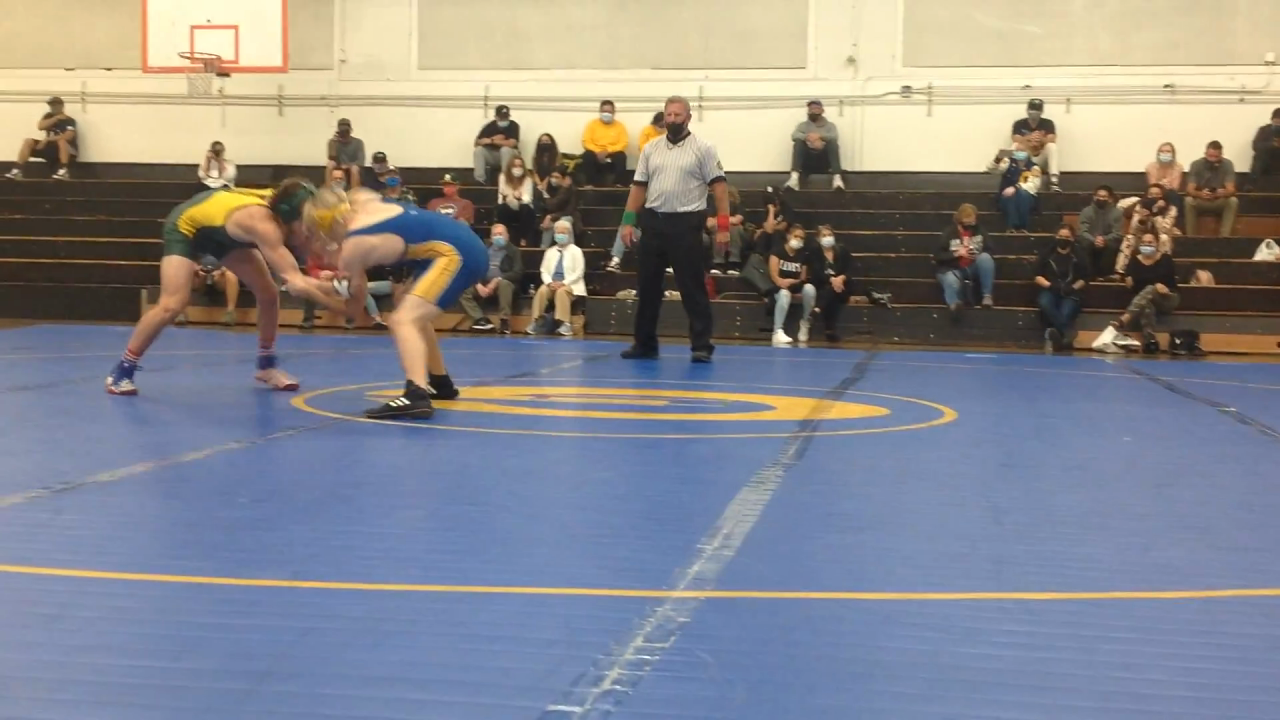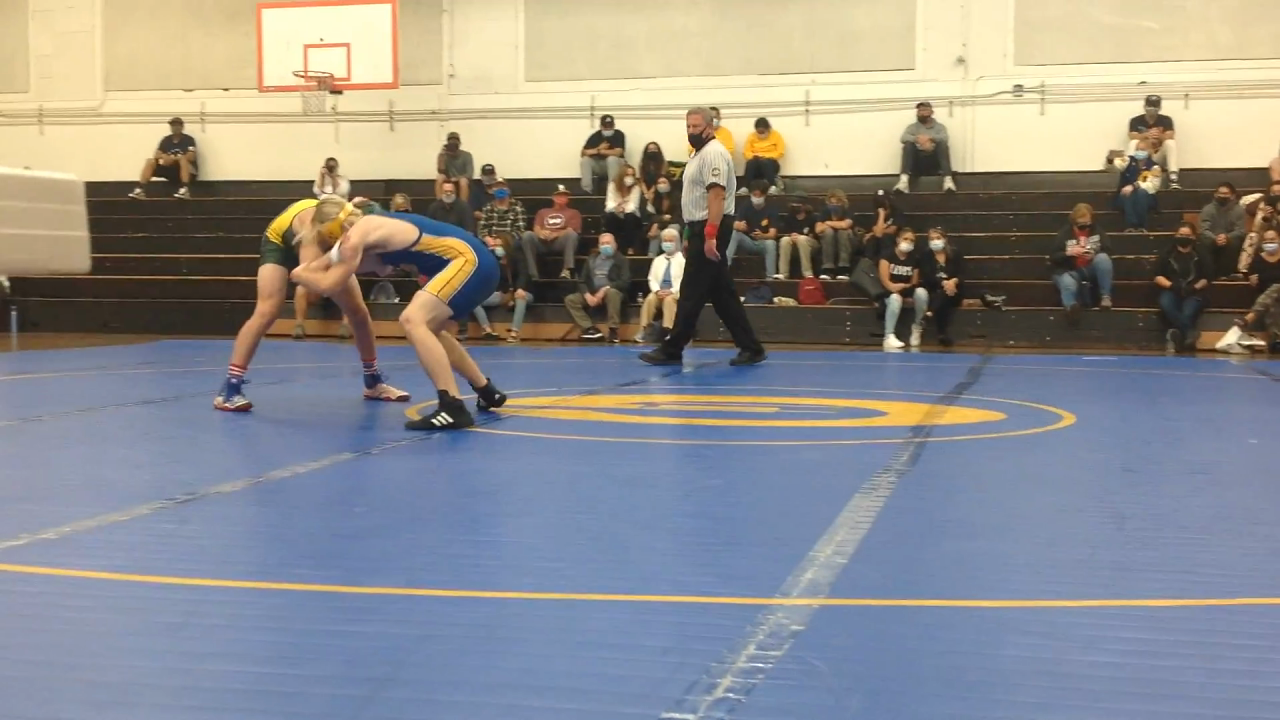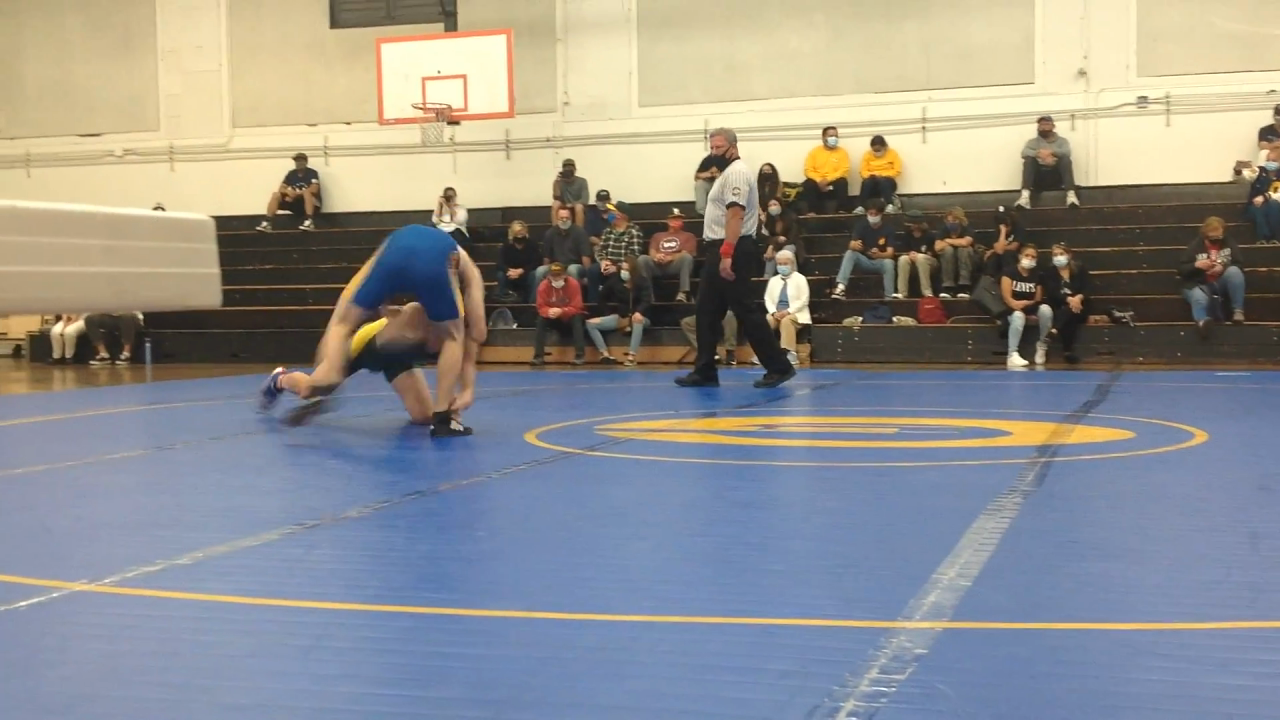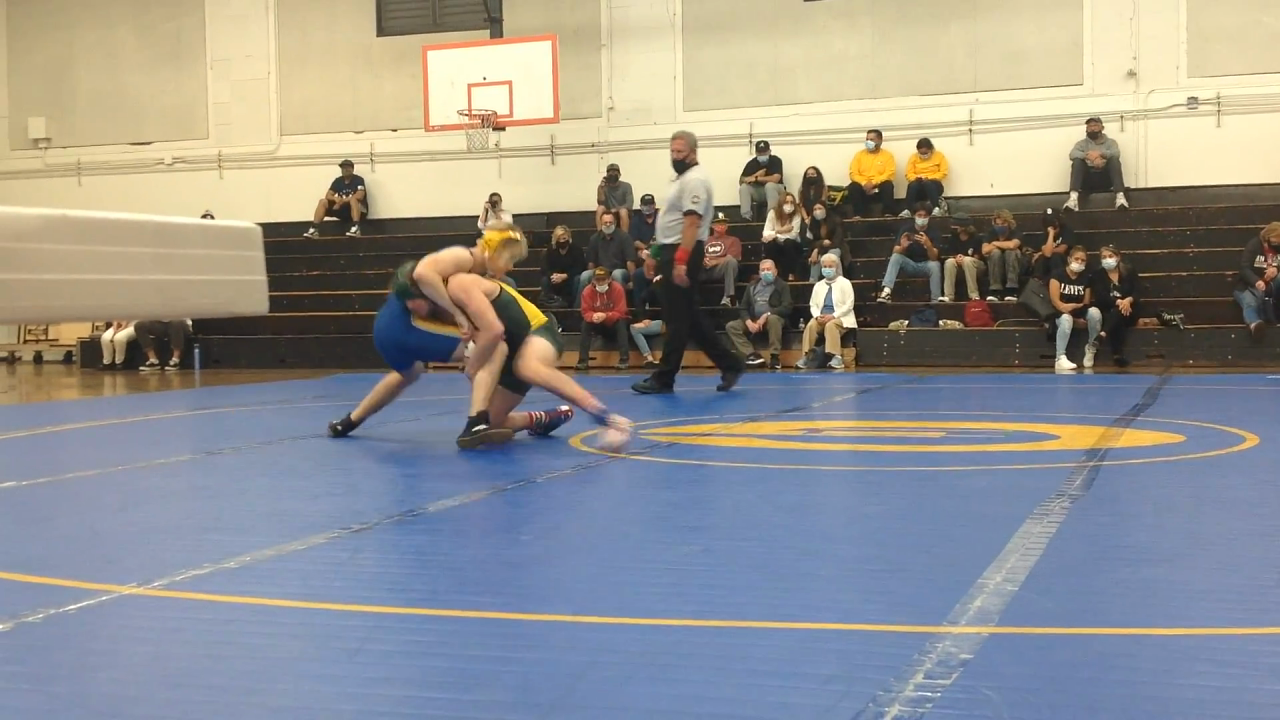
dt=1s
person 1, frame 1
left shoulder: (703, 148)
right shoulder: (651, 148)
left elbow: (719, 187)
right elbow: (638, 187)
left wrist: (723, 226)
right wrist: (628, 222)
left hip: (686, 223)
right hip: (653, 222)
left knee: (693, 286)
right knee: (648, 284)
left ankle: (701, 345)
right ankle: (645, 343)
person 1, frame 2
left shoulder: (713, 153)
right shoulder: (699, 155)
left elbow: (716, 196)
left wrist: (710, 236)
right wrist: (690, 238)
left hip: (711, 231)
right hip: (702, 230)
left knee: (692, 292)
right knee: (721, 292)
left ankle: (672, 350)
right ankle: (750, 348)
person 1, frame 3
left shoulder: (736, 173)
right shoulder: (726, 174)
left elbow: (735, 216)
left wrist: (727, 254)
left hip: (732, 250)
right hip: (721, 250)
left knee: (746, 311)
right knee: (707, 312)
left ankle: (779, 366)
right ankle: (704, 371)
person 1, frame 4
left shoulder: (694, 180)
right shoulder: (681, 179)
left elbow: (691, 223)
left wrist: (681, 261)
right wrist: (654, 253)
left hip: (682, 255)
right hip: (672, 254)
left knee: (676, 320)
right knee: (690, 318)
left ankle: (663, 379)
right ankle: (730, 365)
person 2, frame 1
left shoulder: (352, 248)
right shoulder: (369, 205)
left elbow: (354, 308)
left hip: (455, 253)
right hip: (471, 246)
left knee: (403, 321)
right knee: (414, 310)
left ankle: (416, 396)
right ankle: (441, 383)
person 2, frame 2
left shoulder: (360, 232)
right shoulder: (378, 223)
left elbow: (330, 284)
left wrist: (299, 274)
left hip: (470, 259)
right hip: (482, 263)
left knee: (412, 321)
right knee: (429, 331)
left ankle: (454, 408)
right ankle: (487, 391)
person 2, frame 3
right shoulder: (465, 263)
right elbow: (478, 330)
left hip: (393, 257)
right hip: (434, 262)
left knee: (340, 324)
right knee: (454, 337)
left ankle: (322, 384)
right ankle: (443, 418)
person 2, frame 4
left shoulder: (469, 268)
right shoulder: (464, 257)
right elbow: (423, 272)
right wrist: (458, 314)
left hip: (384, 327)
right hip: (404, 324)
left knee: (407, 374)
right knee: (494, 348)
left ankle: (347, 423)
right ankle: (476, 423)
person 3, frame 1
left shoulder: (282, 202)
right shoulder: (262, 223)
right elbow: (293, 280)
left hip: (221, 229)
right hip: (187, 224)
left knee: (268, 293)
right knee: (172, 305)
left ankle: (266, 366)
right ankle: (122, 371)
person 3, frame 2
right shoulder: (315, 220)
right hip: (280, 242)
left knee: (359, 312)
right knee: (267, 312)
left ankle: (374, 382)
right ankle: (230, 388)
person 3, frame 3
right shoulder: (415, 314)
left elbow: (466, 379)
left hip: (400, 359)
right hip: (365, 346)
left knee: (425, 416)
right knee: (309, 390)
right ankle: (280, 380)
person 3, frame 4
left shoulder: (457, 285)
left elbow: (494, 329)
left wrist: (475, 363)
right hip: (514, 349)
left knee: (528, 370)
left ankle: (607, 416)
right ankle: (544, 419)
